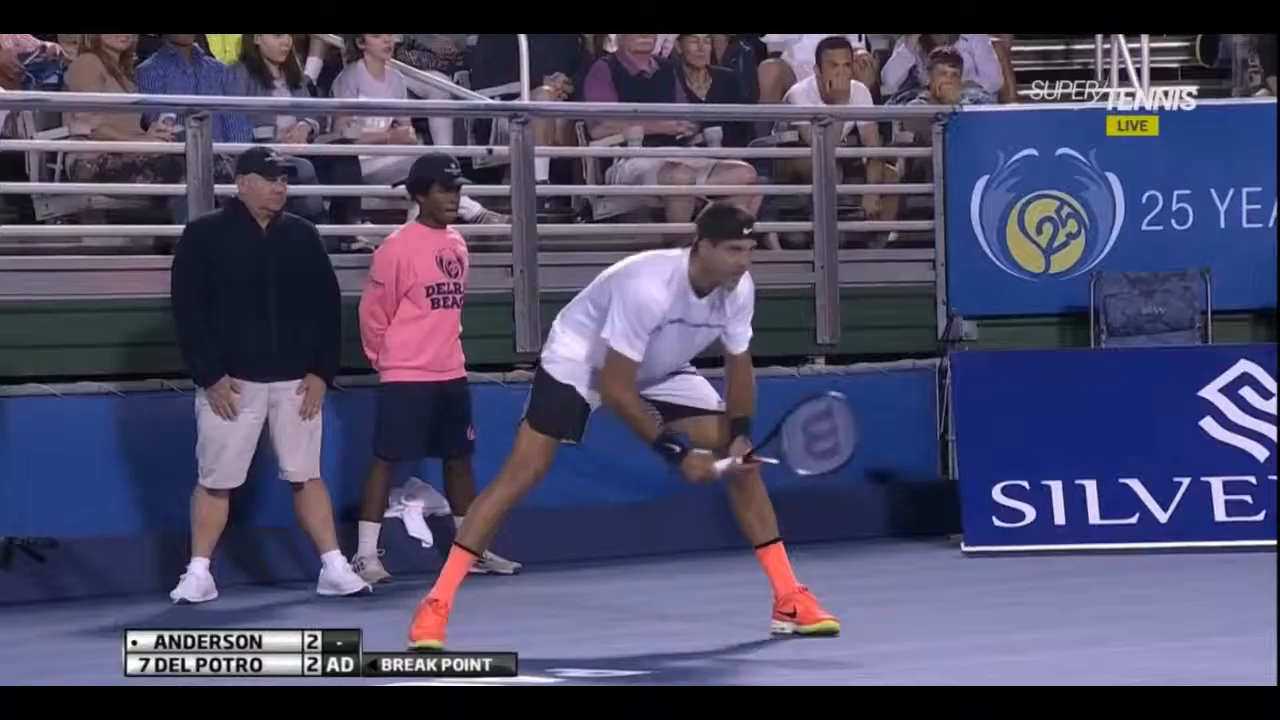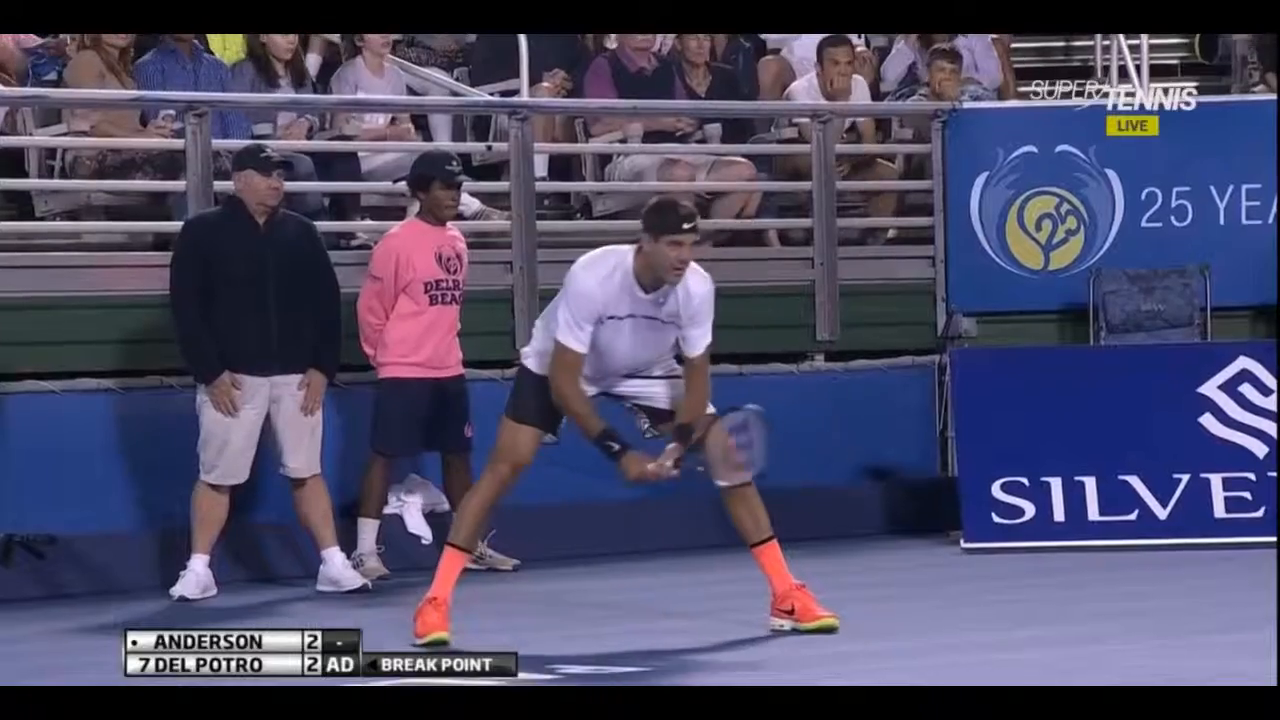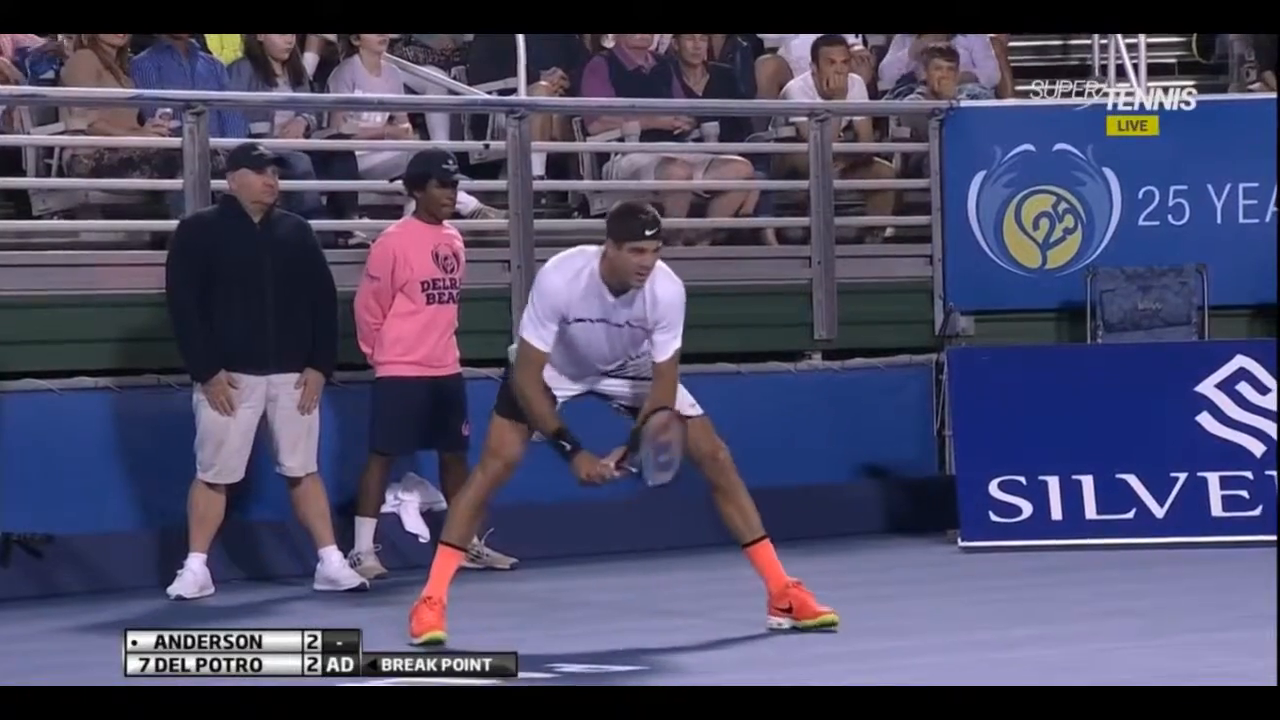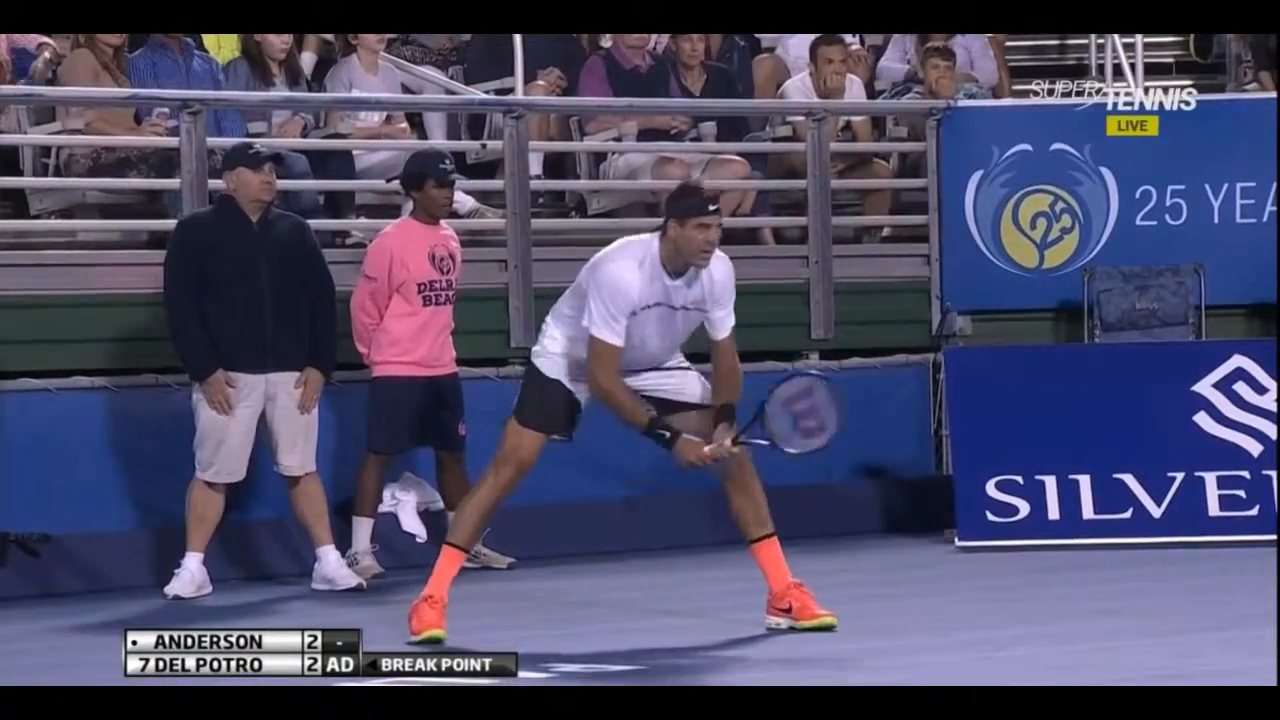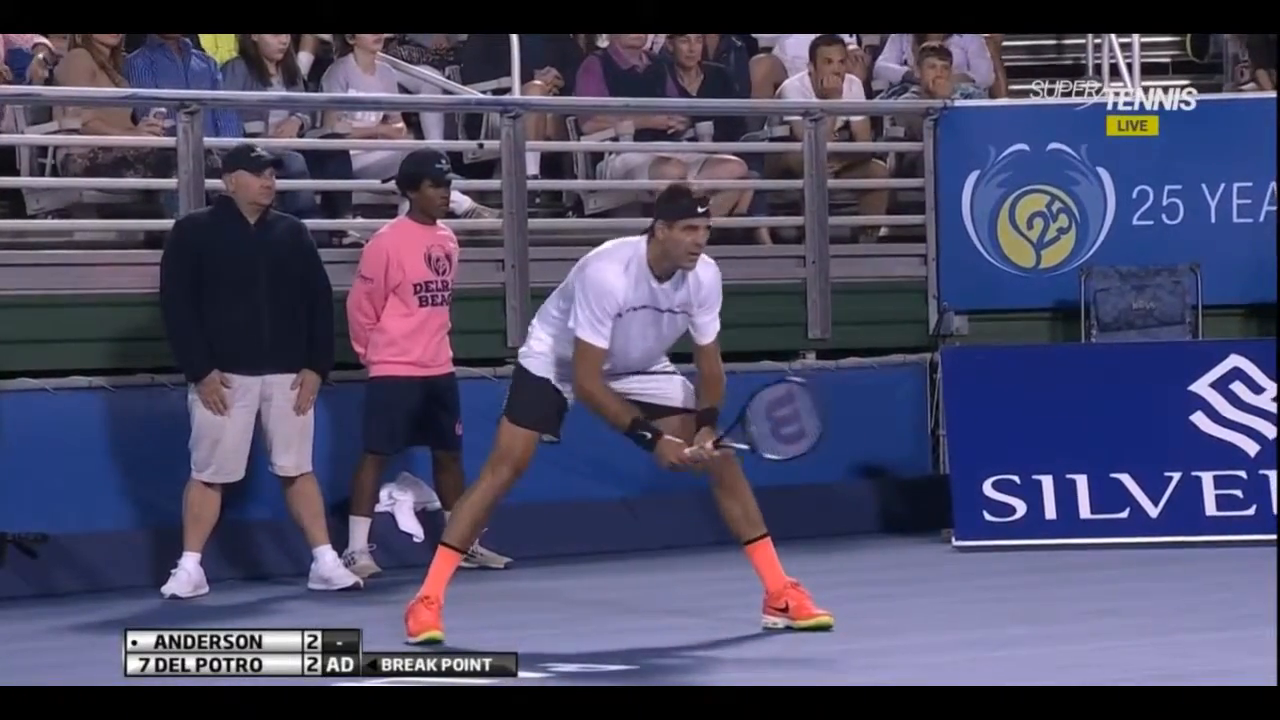
dt=0.4s
person 1, frame 1
left shoulder: (303, 235)
right shoulder: (204, 234)
left elbow: (327, 305)
right elbow: (187, 309)
left wrist: (323, 372)
right wrist: (209, 376)
left hip: (296, 381)
right hip: (230, 382)
left knee: (306, 476)
right knee: (215, 479)
left ankle: (334, 568)
right ankle: (198, 574)
person 1, frame 2
left shoulder: (302, 232)
right shoulder: (202, 231)
left elbow: (327, 301)
right elbow: (186, 306)
left wrist: (324, 367)
right wrist: (210, 372)
left hip: (297, 375)
right hip: (231, 376)
left knee: (306, 472)
right knee: (216, 475)
left ankle: (333, 563)
right ankle: (198, 570)
person 1, frame 3
left shoulder: (297, 231)
right shoulder: (198, 231)
left elbow: (323, 299)
right elbow: (183, 305)
left wrist: (321, 365)
right wrist: (206, 370)
left hip: (294, 373)
right hip: (228, 375)
left knee: (303, 470)
right knee: (213, 473)
left ankle: (331, 562)
right ankle: (195, 569)
person 1, frame 4
left shoulder: (295, 230)
right shoulder: (196, 231)
left elbow: (322, 298)
right elbow: (180, 305)
left wrist: (321, 364)
right wrist: (204, 370)
left hip: (293, 372)
right hip: (227, 374)
left knee: (302, 469)
right knee: (212, 473)
left ankle: (328, 562)
right ankle: (193, 568)
person 1, frame 5
left shoulder: (292, 232)
right shoulder: (193, 231)
left elbow: (319, 300)
right elbow: (176, 305)
left wrist: (317, 365)
right wrist: (200, 370)
left hip: (289, 374)
right hip: (222, 375)
left knee: (298, 470)
right knee: (208, 473)
left ankle: (325, 562)
right ankle: (189, 568)
person 2, frame 1
left shoulder: (738, 289)
right shoulder: (647, 287)
left elbow: (739, 366)
right elbow: (615, 388)
left wrist: (740, 435)
right wrist: (679, 453)
left hip: (662, 368)
right hip: (579, 360)
left knee: (742, 460)
right knee: (524, 471)
left ankle: (789, 599)
right ankle: (438, 602)
person 2, frame 2
left shoulder: (696, 288)
right shoulder: (591, 279)
left elbow: (696, 377)
right elbow: (562, 383)
left wrist: (678, 445)
right wrist: (619, 452)
left hip: (647, 368)
right hip: (560, 366)
left knee: (726, 456)
right knee: (506, 464)
left ankle: (786, 595)
right ankle: (437, 600)
person 2, frame 3
left shoulder: (667, 290)
right shoulder: (558, 278)
left elbow: (663, 384)
right elbow: (526, 378)
left wrist: (629, 449)
right wrist: (572, 451)
left hip: (632, 366)
right hip: (550, 366)
left knee: (713, 456)
right knee: (496, 462)
left ankle: (782, 593)
right ankle: (432, 599)
person 2, frame 4
left shoulder: (718, 272)
right shoulder: (620, 272)
left elbow: (725, 356)
right elbow: (602, 378)
left wrist: (724, 423)
right wrist: (669, 437)
left hip: (654, 362)
right hip: (570, 358)
left knee: (732, 453)
right knee: (511, 464)
left ankle: (784, 594)
right ankle: (433, 598)
person 2, frame 5
left shoulder: (704, 276)
right shoulder: (607, 273)
left elbow: (708, 362)
right elbow: (586, 378)
left wrist: (704, 427)
right wrist: (652, 440)
left hip: (642, 365)
right hip: (558, 361)
left knee: (720, 456)
right knee: (506, 465)
left ankle: (780, 594)
right ankle: (429, 598)
person 3, frame 1
left shoulder: (458, 244)
right shoulder: (398, 245)
right elbow: (373, 310)
right wrist: (388, 358)
left hip: (451, 373)
right hip: (406, 377)
left knee: (459, 458)
right knee: (386, 459)
right ankle: (366, 554)
person 3, frame 2
left shoulder: (457, 241)
right shoulder: (397, 242)
right elbow: (371, 306)
right wrist: (386, 354)
left hip: (449, 370)
right hip: (404, 373)
left knee: (458, 455)
right knee: (384, 456)
left ankle: (470, 545)
right ankle: (365, 551)
person 3, frame 3
left shoulder: (454, 239)
right shoulder: (394, 240)
right elbow: (368, 304)
right wrist: (383, 353)
left hip: (446, 369)
right hip: (400, 372)
left knee: (455, 454)
right knee: (382, 455)
left ankle: (468, 543)
right ankle: (363, 550)
person 3, frame 4
left shoulder: (450, 239)
right shoulder: (391, 241)
right elbow: (364, 305)
right wrist: (378, 353)
left hip: (443, 369)
right hip: (397, 372)
left knee: (452, 453)
right knee: (379, 455)
right ankle: (360, 550)
person 3, frame 5
left shoulder: (448, 241)
right shoulder: (388, 241)
right elbow: (361, 305)
right wrist: (375, 353)
left hip: (440, 370)
right hip: (394, 373)
left knee: (449, 454)
right knee: (376, 455)
left ankle: (463, 543)
right ankle: (357, 550)
